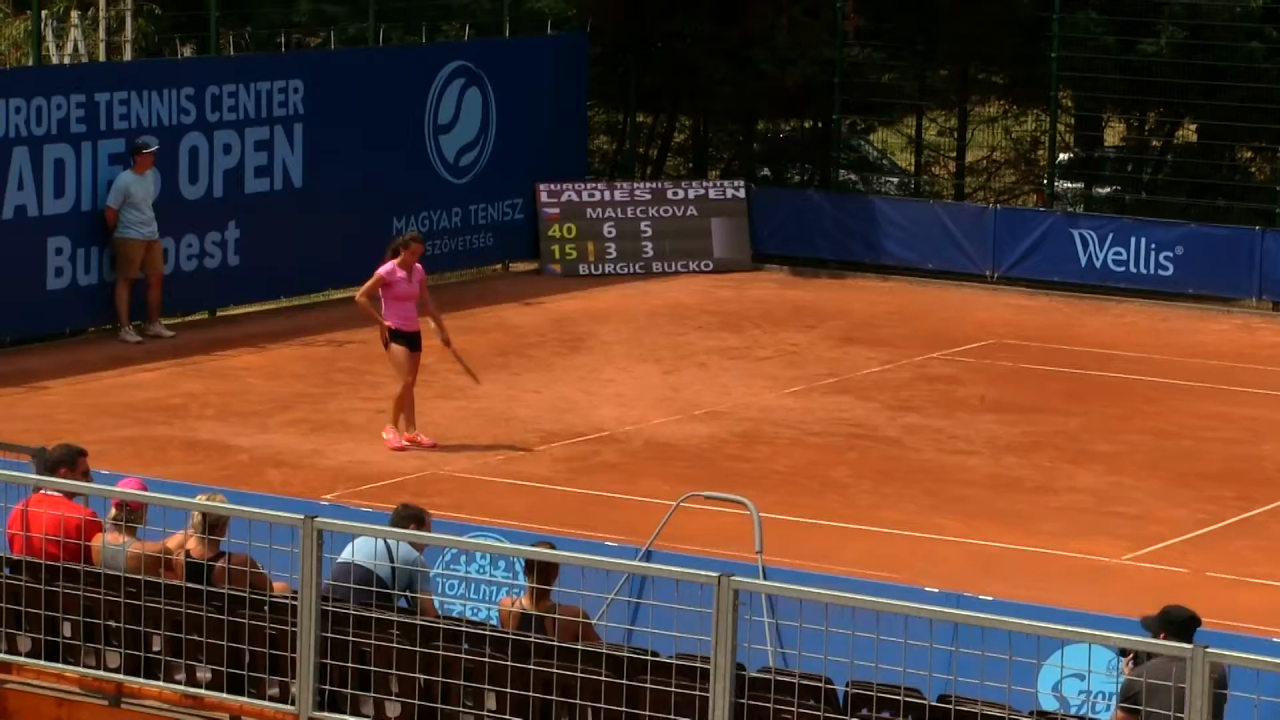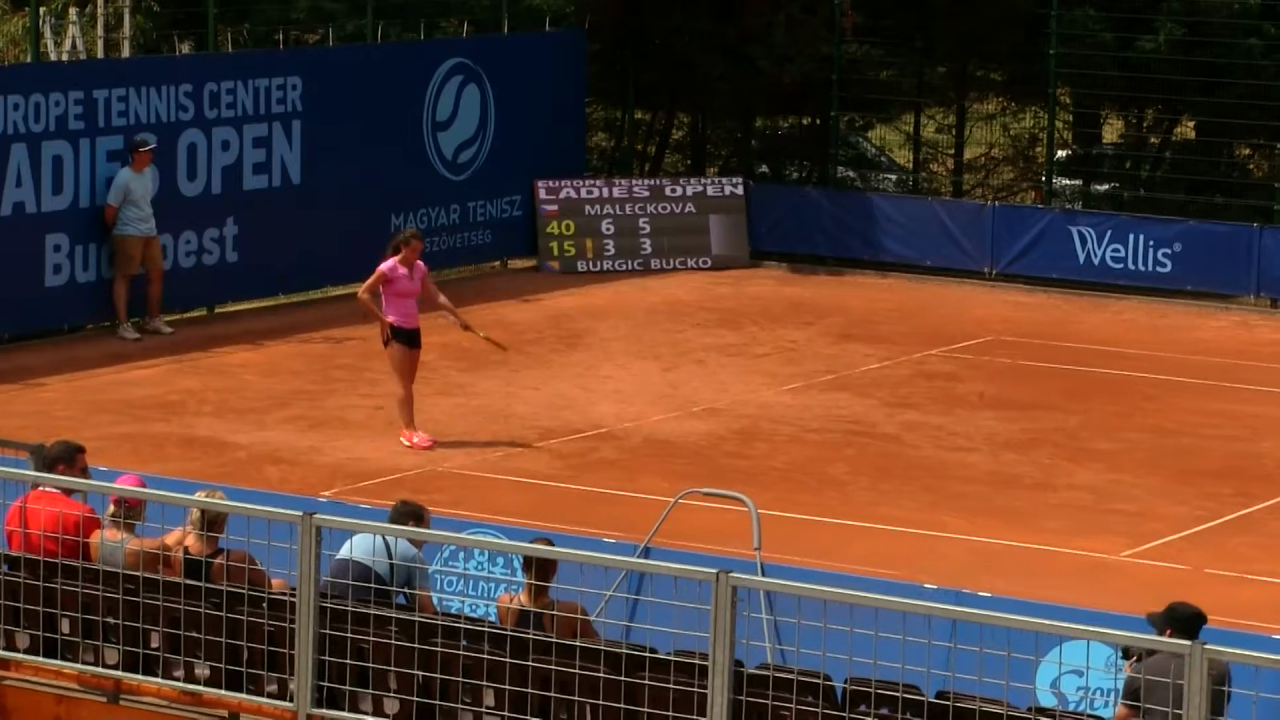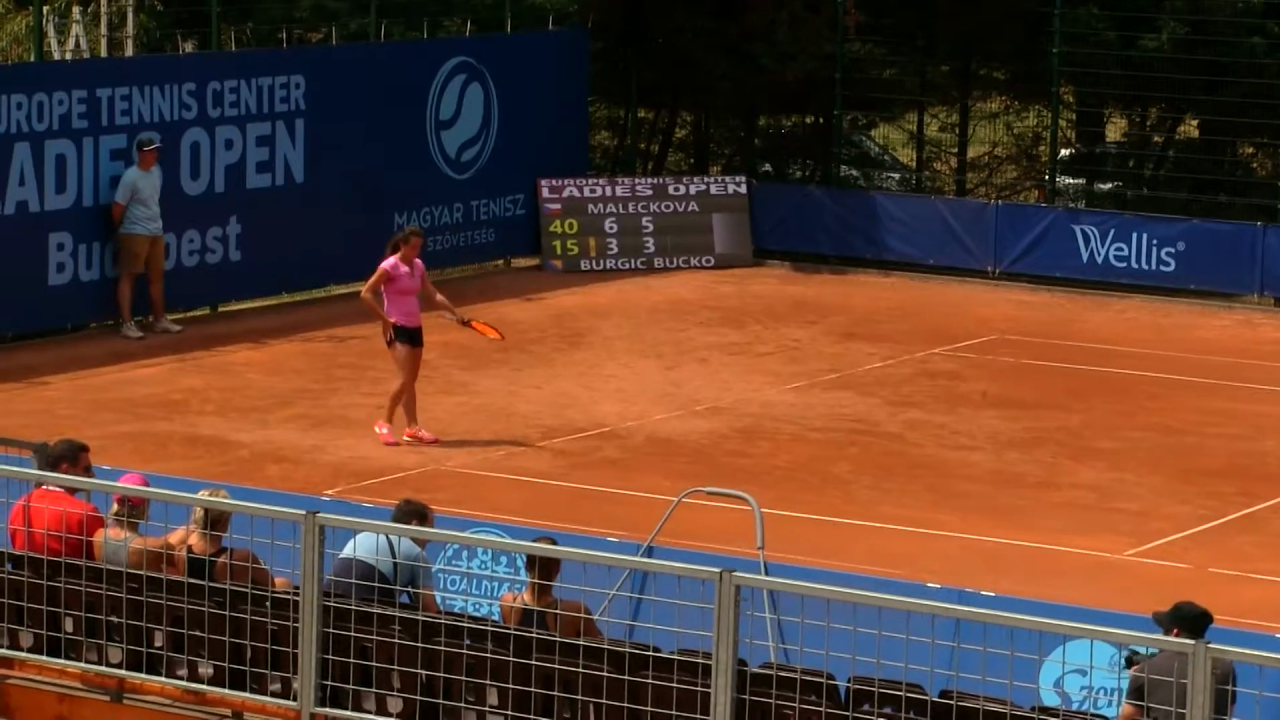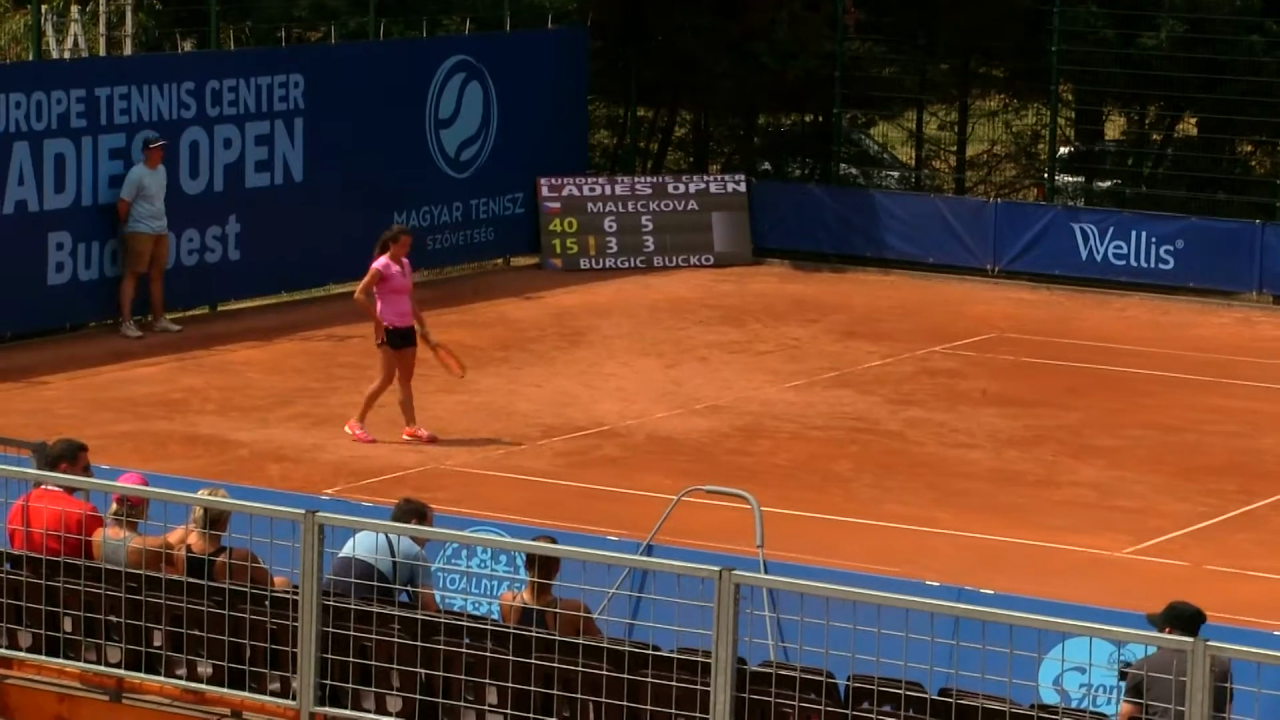
dt=0.2s
person 1, frame 1
left shoulder: (418, 271)
right shoulder: (387, 272)
left elbow: (426, 303)
right elbow: (361, 297)
left wrist: (442, 330)
right wrist: (380, 321)
left hip: (413, 332)
right hip: (394, 333)
left knee: (409, 384)
right knee: (405, 382)
left ankle: (411, 432)
right ankle: (391, 428)
person 1, frame 2
left shoulder: (420, 268)
right shoulder: (388, 268)
left elbow: (436, 295)
right elbow: (363, 293)
left wrist: (457, 316)
right wrist: (382, 318)
left hip: (413, 329)
right hip: (394, 330)
left knee: (409, 383)
right knee: (404, 382)
left ankle: (410, 429)
right ankle: (408, 433)
person 1, frame 3
left shoulder: (419, 265)
right shoulder: (389, 266)
left elbow: (433, 294)
right elbow: (366, 293)
left wrist: (454, 313)
right wrist: (384, 318)
left hip: (415, 328)
right hip: (397, 329)
left knee: (411, 381)
right knee: (406, 379)
left ankle: (413, 428)
right ankle: (384, 424)
person 1, frame 4
left shoulder: (405, 264)
right shoulder: (381, 266)
right elbow: (359, 294)
left wrist: (422, 325)
right wrist: (378, 321)
left hip: (407, 328)
right hip: (388, 330)
left knee: (406, 380)
right knee: (385, 380)
left ankle: (412, 428)
right ankle: (356, 423)
person 2, frame 1
left shoulder: (150, 176)
right shoulder: (124, 181)
right elbow: (110, 212)
right wrist: (118, 234)
left hip: (152, 236)
right hip: (130, 238)
left knee: (156, 279)
right knee: (124, 281)
left ankle: (153, 324)
right ankle: (125, 328)
person 2, frame 2
left shoulder: (148, 173)
right shoulder: (123, 178)
right elbow: (110, 209)
right wrist: (116, 231)
left hip: (150, 233)
right hip: (128, 235)
left knee: (156, 274)
right knee: (123, 278)
left ankle: (153, 319)
right ankle: (123, 325)
person 2, frame 3
left shoulder: (156, 172)
right shoulder: (131, 177)
right elbow: (117, 207)
left wrist: (154, 226)
right wrist: (122, 229)
left hip: (156, 232)
right hip: (135, 233)
left knee: (157, 276)
right knee: (128, 276)
left ankle: (160, 320)
right ankle: (127, 324)
person 2, frame 4
left shoulder: (162, 171)
right shoulder: (136, 174)
right elbow: (122, 205)
left wrist: (158, 223)
right wrist: (128, 225)
left hip: (161, 230)
right hip: (140, 232)
left knee: (157, 275)
right knee: (132, 275)
left ankle: (159, 319)
right ankle: (127, 322)
